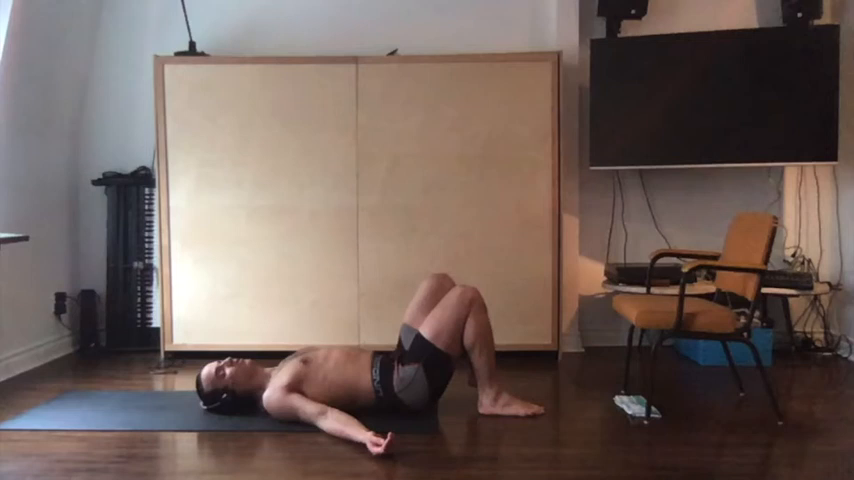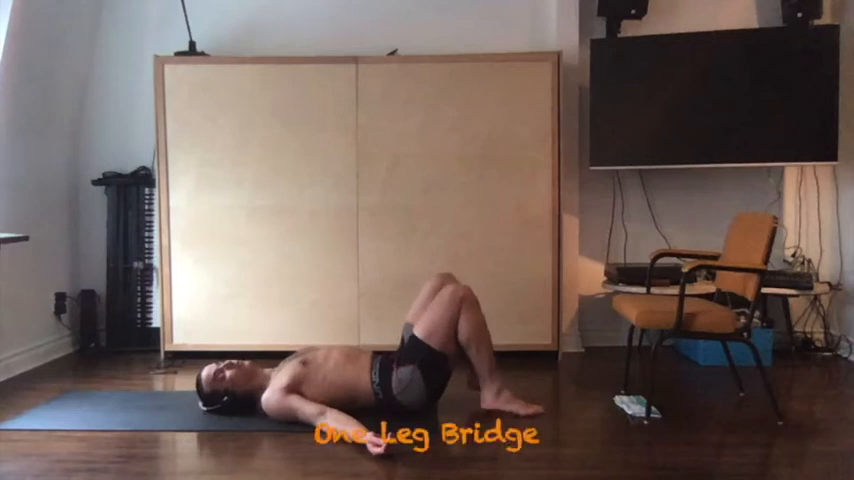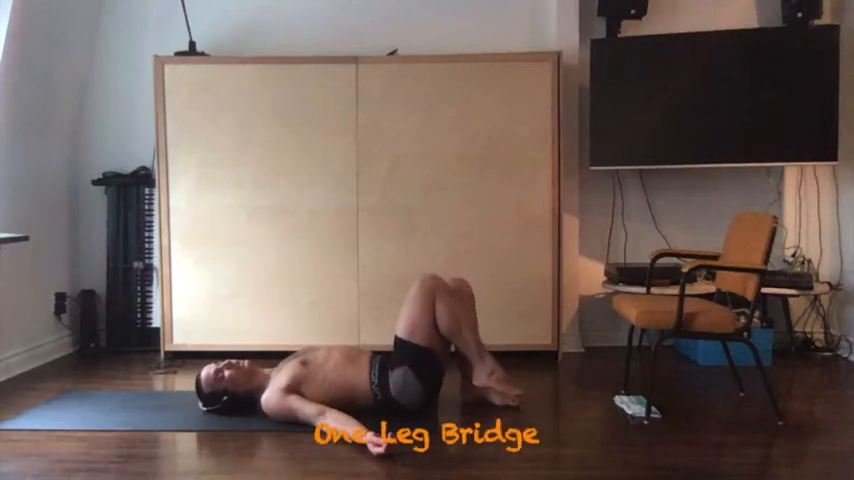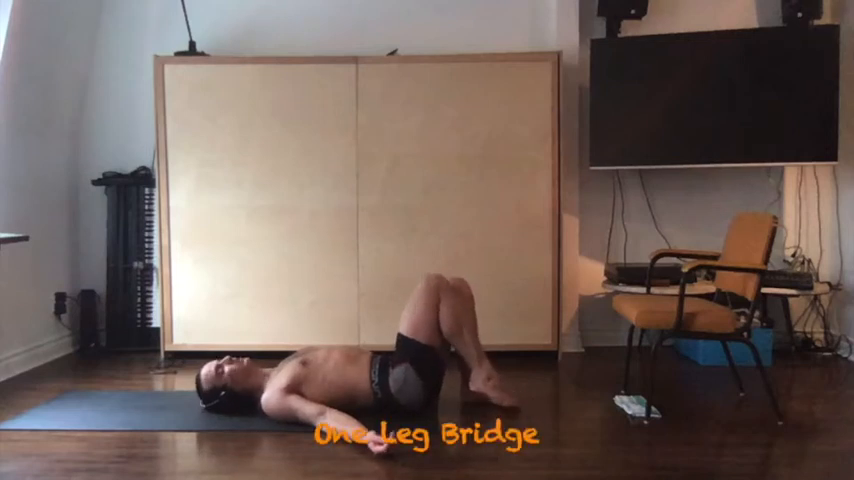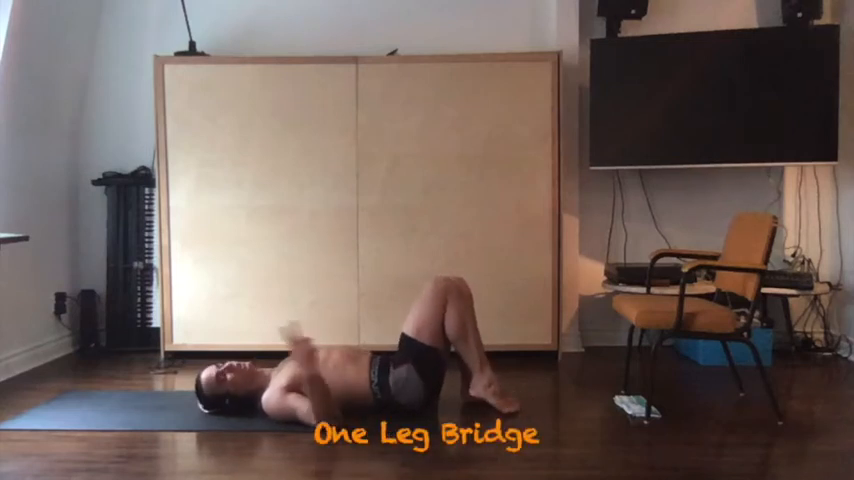
dt=0.4s
person 1, frame 1
left shoulder: (279, 374)
right shoulder: (274, 398)
right elbow: (322, 414)
right wrist: (367, 436)
left hip: (396, 364)
right hip: (405, 384)
left knee: (439, 282)
right knee: (468, 298)
left ankle: (478, 370)
right ankle: (491, 396)
person 1, frame 2
left shoulder: (279, 374)
right shoulder: (273, 400)
right elbow: (322, 415)
right wrist: (366, 437)
left hip: (395, 365)
right hip: (405, 385)
left knee: (443, 281)
right knee: (459, 295)
left ankle: (477, 375)
right ankle: (494, 391)
person 1, frame 3
left shoulder: (281, 372)
right shoulder: (273, 399)
right elbow: (321, 415)
right wrist: (366, 436)
left hip: (391, 369)
right hip: (403, 385)
left knee: (457, 286)
right knee: (428, 284)
left ankle: (474, 385)
right ankle: (485, 369)
person 1, frame 4
left shoulder: (280, 372)
right shoulder: (272, 399)
right elbow: (322, 415)
right wrist: (365, 434)
left hip: (391, 369)
right hip: (401, 384)
left knee: (457, 286)
right knee: (434, 284)
left ankle: (472, 387)
right ankle: (481, 375)
person 1, frame 5
left shoulder: (275, 375)
right shoulder: (273, 399)
right elbow: (328, 419)
right wrist: (309, 375)
left hip: (391, 370)
right hip: (404, 384)
left knee: (455, 286)
right knee: (443, 288)
left ankle: (472, 387)
right ankle: (483, 381)
